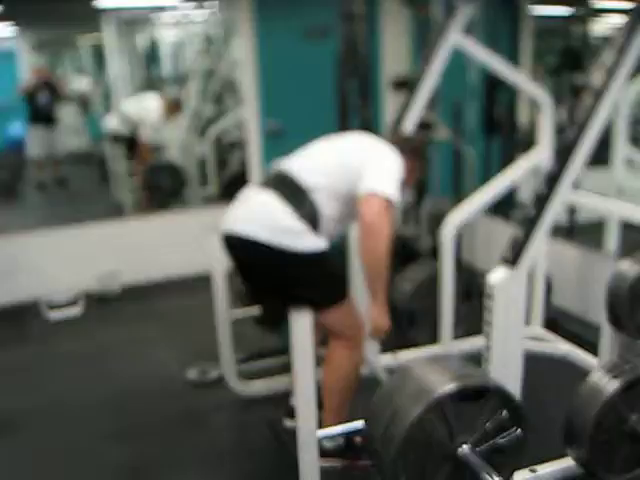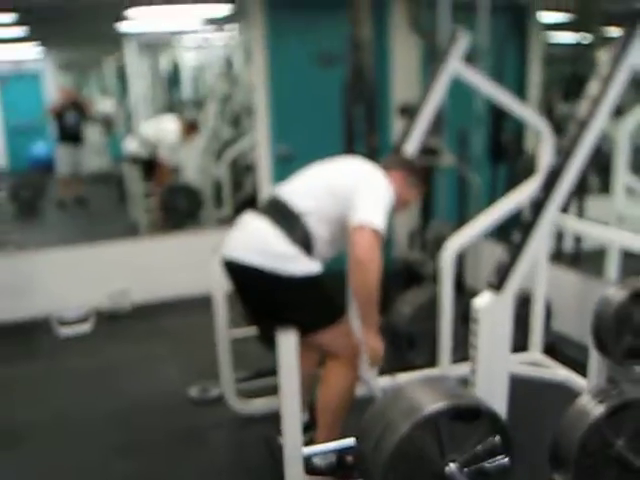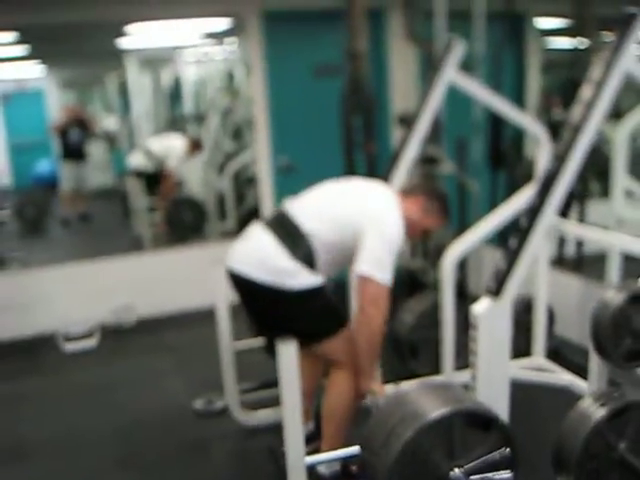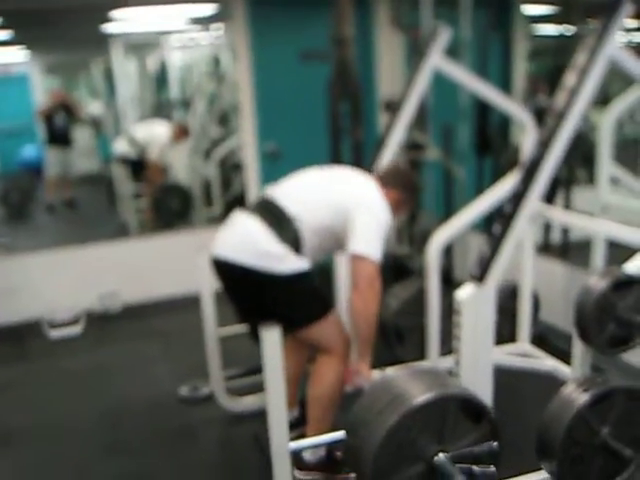
dt=0.5s
person 1, frame 1
left shoulder: (358, 147)
right shoulder: (388, 160)
right elbow: (375, 222)
right wrist: (379, 304)
left hip: (240, 224)
right hip: (281, 236)
right knee: (348, 334)
right ankle: (331, 441)
person 1, frame 2
left shoulder: (352, 171)
right shoulder: (377, 184)
right elbow: (364, 255)
right wrist: (372, 332)
left hip: (239, 249)
right hip: (277, 260)
left knee: (307, 337)
right knee: (344, 353)
right ankle: (323, 459)
person 1, frame 3
left shoulder: (373, 192)
right shoulder: (387, 222)
right elbow: (371, 308)
right wrist: (368, 379)
left hip: (245, 258)
right hip: (276, 272)
left knee: (313, 345)
right knee: (348, 362)
left ankle: (302, 435)
person 1, frame 4
left shoulder: (346, 180)
right shoulder: (373, 205)
right elbow: (365, 287)
right wrist: (363, 361)
left hip: (227, 247)
right hip: (264, 259)
left knee: (296, 333)
right knee: (333, 346)
left ankle: (286, 424)
